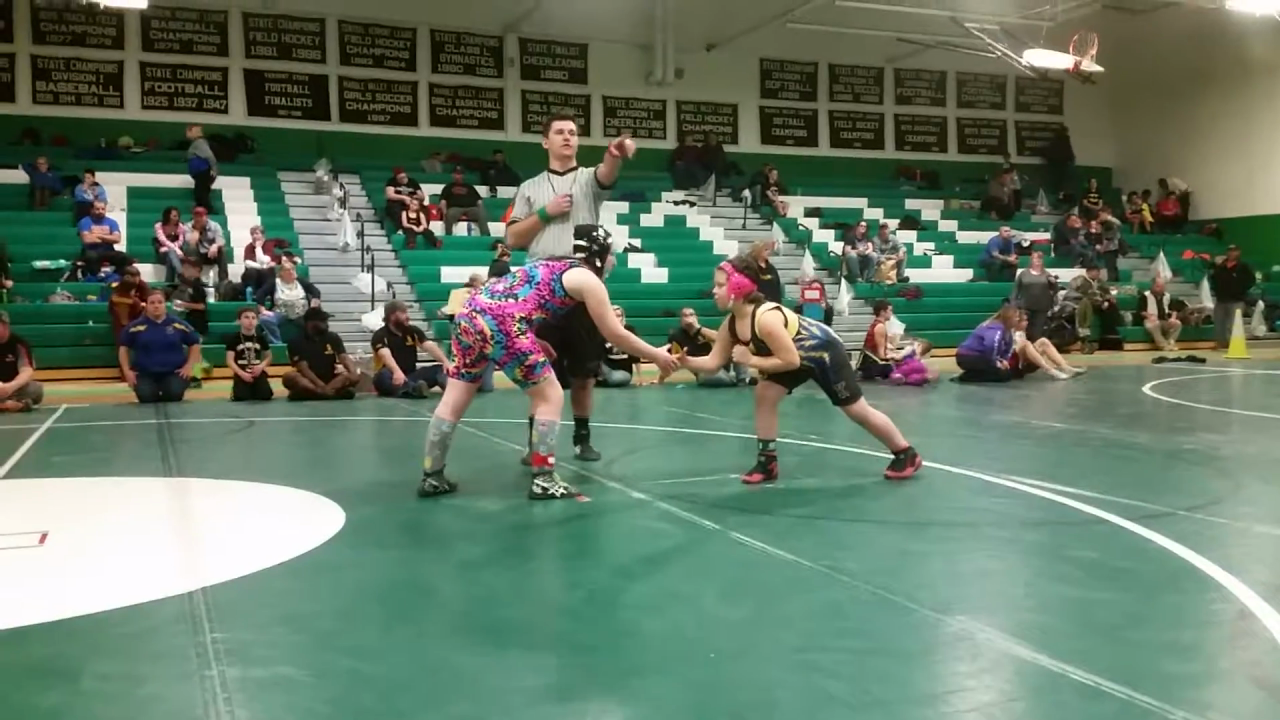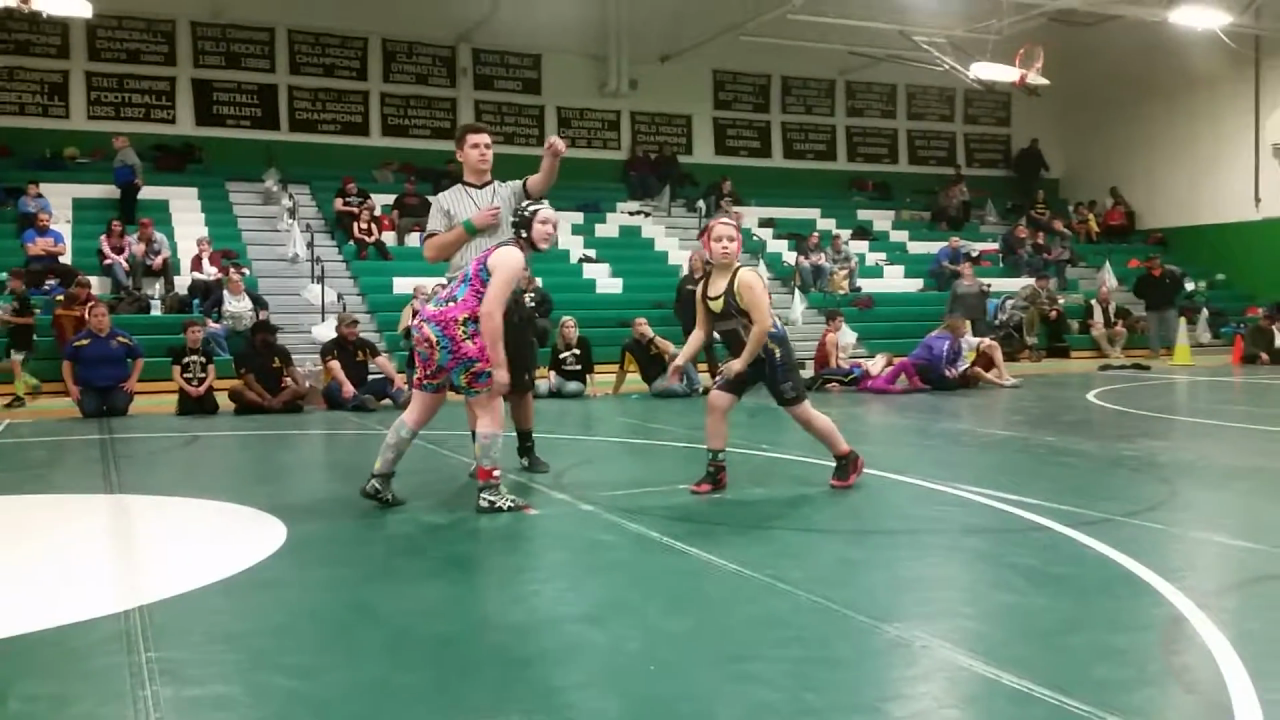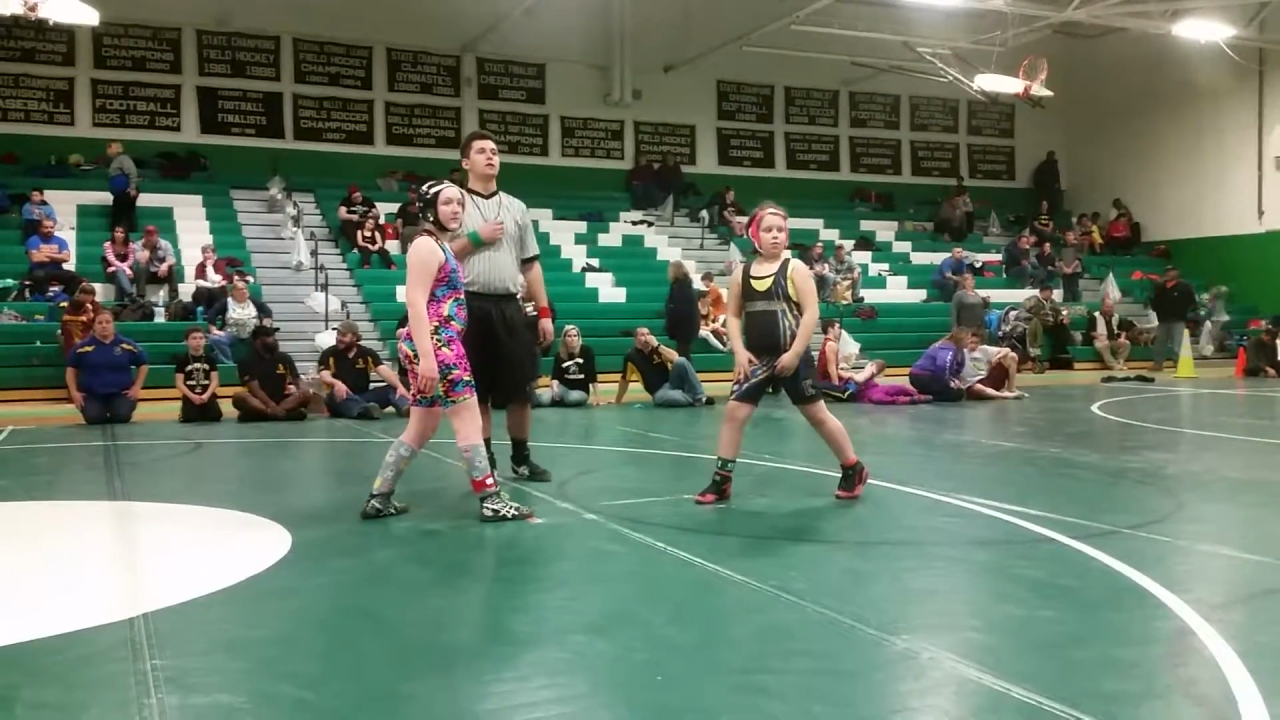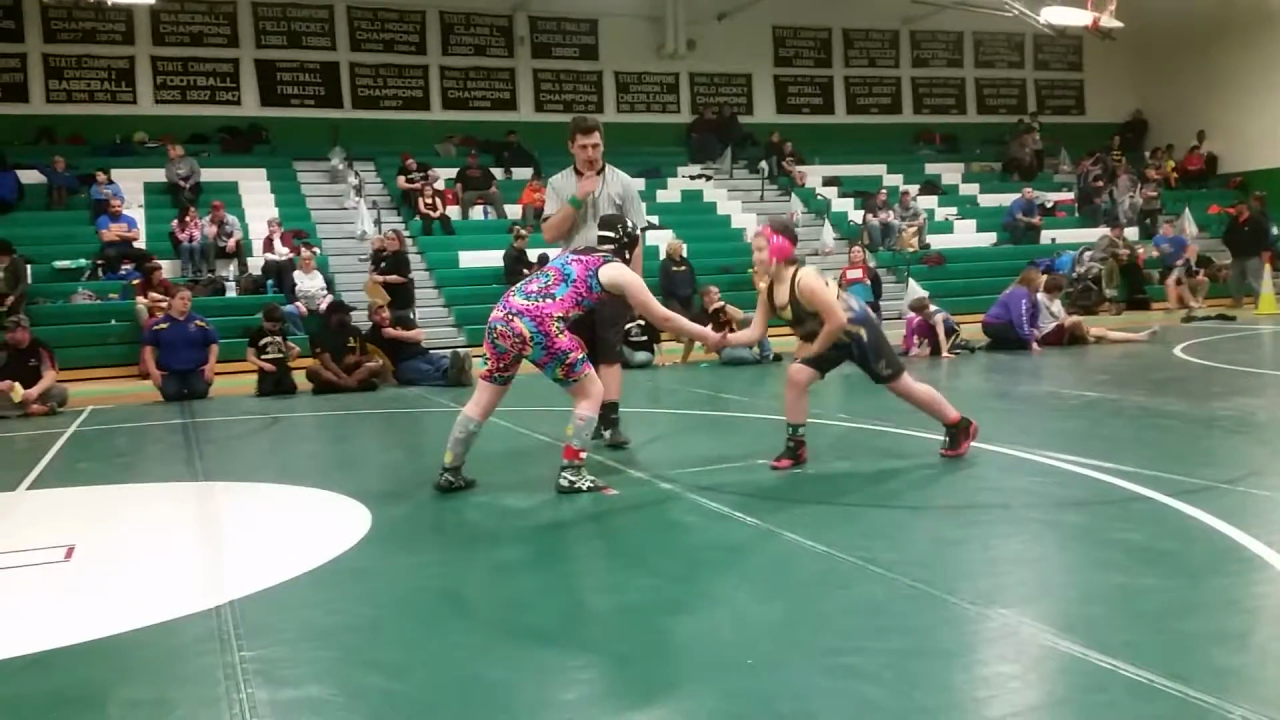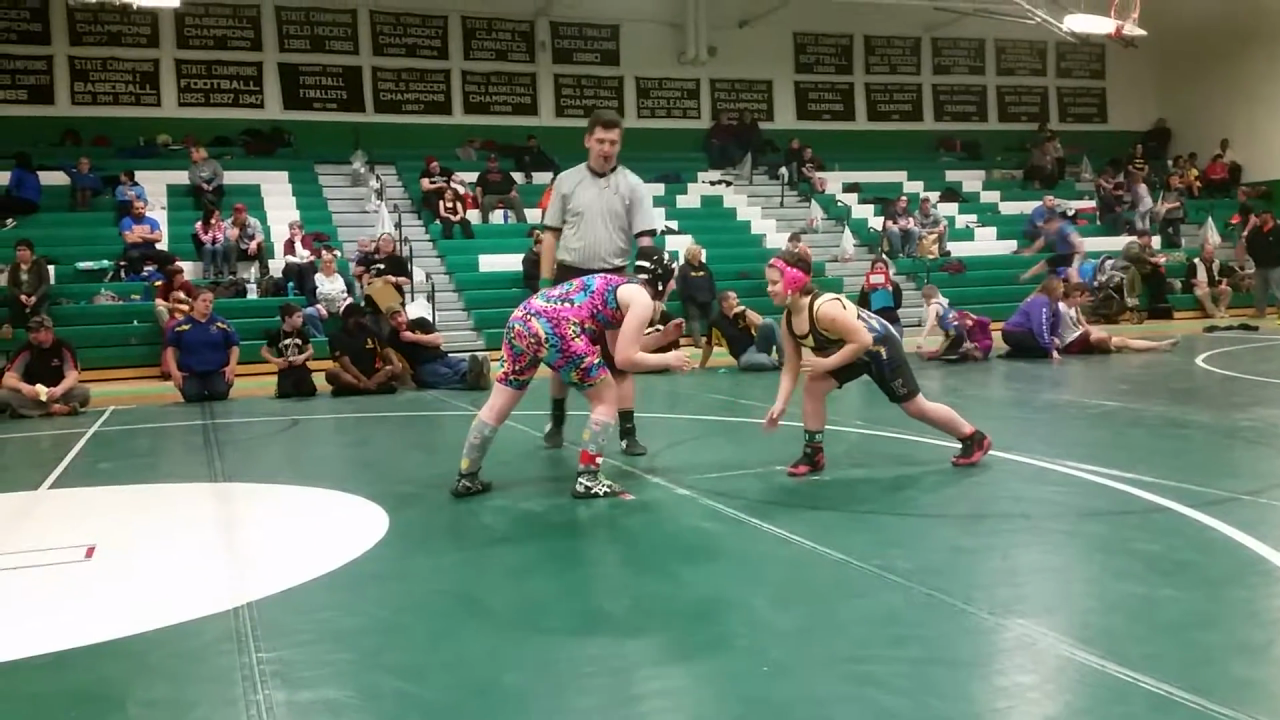
dt=1s
person 1, frame 1
left shoulder: (589, 179)
right shoulder: (530, 188)
left elbow: (609, 171)
right elbow: (512, 239)
left wrist: (615, 152)
right wrist: (544, 213)
left knee: (583, 368)
left ankle: (582, 437)
right ankle: (536, 441)
person 1, frame 2
left shoulder: (511, 192)
right shoulder: (446, 200)
left elbow: (543, 182)
right elbow: (431, 252)
left wrist: (553, 157)
right wrist: (470, 226)
left knee: (520, 380)
left ankle: (527, 449)
person 1, frame 3
left shoulder: (516, 207)
left elbow: (530, 264)
left wrist: (544, 312)
right wrist: (475, 238)
left hip: (508, 306)
right hip: (469, 306)
left knee: (520, 389)
right knee: (476, 392)
left ankle: (521, 457)
right ankle: (485, 461)
person 1, frame 4
left shoulder: (622, 183)
right shoulder: (558, 184)
right elbow: (550, 233)
right wrist: (576, 200)
left knee: (609, 349)
right knee: (586, 353)
left ankle: (612, 422)
right ankle: (599, 417)
person 1, frame 5
left shoulder: (632, 185)
right shoulder: (566, 181)
left elbow: (645, 239)
right elbow: (550, 234)
right wrist: (546, 281)
left hip: (612, 279)
right hip: (571, 278)
left ankle: (627, 432)
right ankle: (556, 418)
person 2, frame 1
left shoulder: (553, 265)
right shoulder: (588, 279)
right elbow: (614, 333)
left wrist: (536, 342)
right wrist: (656, 355)
left hip: (470, 315)
right hip: (501, 326)
left knee: (453, 400)
right knee: (550, 397)
left ankle: (432, 476)
right ankle: (543, 480)
person 2, frame 2
left shoulder: (503, 251)
right shoulder: (513, 255)
right elbow: (490, 311)
left wrist: (490, 348)
right wrist: (500, 364)
left hip: (431, 326)
right hip: (451, 333)
left knee: (420, 410)
right knee: (492, 409)
left ankle: (379, 480)
right ankle: (490, 492)
person 2, frame 3
left shoulder: (441, 246)
right shoulder: (426, 245)
right elbow: (415, 304)
right wrist: (426, 355)
left hip: (442, 345)
right hip: (435, 345)
left knee: (420, 429)
right knee: (469, 421)
left ankle: (379, 498)
right ankle: (491, 500)
person 2, frame 4
left shoulder: (574, 255)
right shoulder: (620, 272)
right elbow: (662, 317)
left wrist: (575, 340)
right wrist: (702, 333)
left hip: (503, 315)
right hip: (538, 325)
left knee: (482, 400)
right knee: (590, 392)
left ankle: (450, 473)
right ankle: (571, 473)
person 2, frame 5
left shoulder: (617, 286)
right shoulder: (642, 298)
left elbow: (622, 348)
right elbow: (626, 359)
left wrist: (663, 337)
right wrist: (668, 360)
left hip: (522, 319)
right hip: (554, 330)
left knee: (497, 405)
right knee: (607, 398)
left ankle: (466, 478)
right ankle: (587, 478)
person 3, frame 1
left shoulder: (766, 318)
right shoulder: (731, 324)
left elbow: (790, 360)
right elbow: (714, 361)
left wrist: (751, 360)
right wrist: (686, 362)
left hip: (824, 351)
right hip: (797, 355)
left knee: (857, 410)
right knee: (764, 395)
left ankle: (906, 454)
right ankle: (767, 462)
person 3, frame 2
left shoulder: (746, 278)
right shoulder: (705, 286)
left elbow: (763, 324)
right elbow: (702, 329)
left wrist: (744, 361)
right wrist: (682, 359)
left hip: (772, 352)
right hip: (741, 355)
left knee: (800, 411)
right knee: (716, 402)
left ankle: (847, 458)
right ankle: (716, 472)
person 3, frame 3
left shoulder: (795, 269)
right shoulder: (742, 274)
left elbow: (811, 313)
right elbow: (733, 315)
left wrist: (795, 353)
right wrist: (739, 351)
left hip: (791, 356)
right hip: (756, 358)
left knee: (817, 414)
right knee: (734, 412)
left ankle: (854, 469)
right ankle: (721, 481)
person 3, frame 4
left shoulder: (806, 280)
right shoulder: (769, 292)
left elbow: (838, 320)
right elbow: (753, 333)
left wrist: (815, 347)
right wrist: (722, 338)
left hip: (859, 331)
right hip: (827, 338)
left knee: (902, 385)
right knee: (797, 376)
left ankle: (960, 426)
right ankle: (795, 447)
person 3, frame 5
left shoulder: (825, 309)
right shoulder: (788, 319)
left elbow: (864, 341)
right elbow: (791, 367)
left wrist: (828, 363)
right wrist: (779, 405)
left hip: (880, 346)
right hip: (853, 350)
left knee: (915, 406)
right knee: (812, 385)
left ankle: (973, 438)
right ankle: (813, 454)
